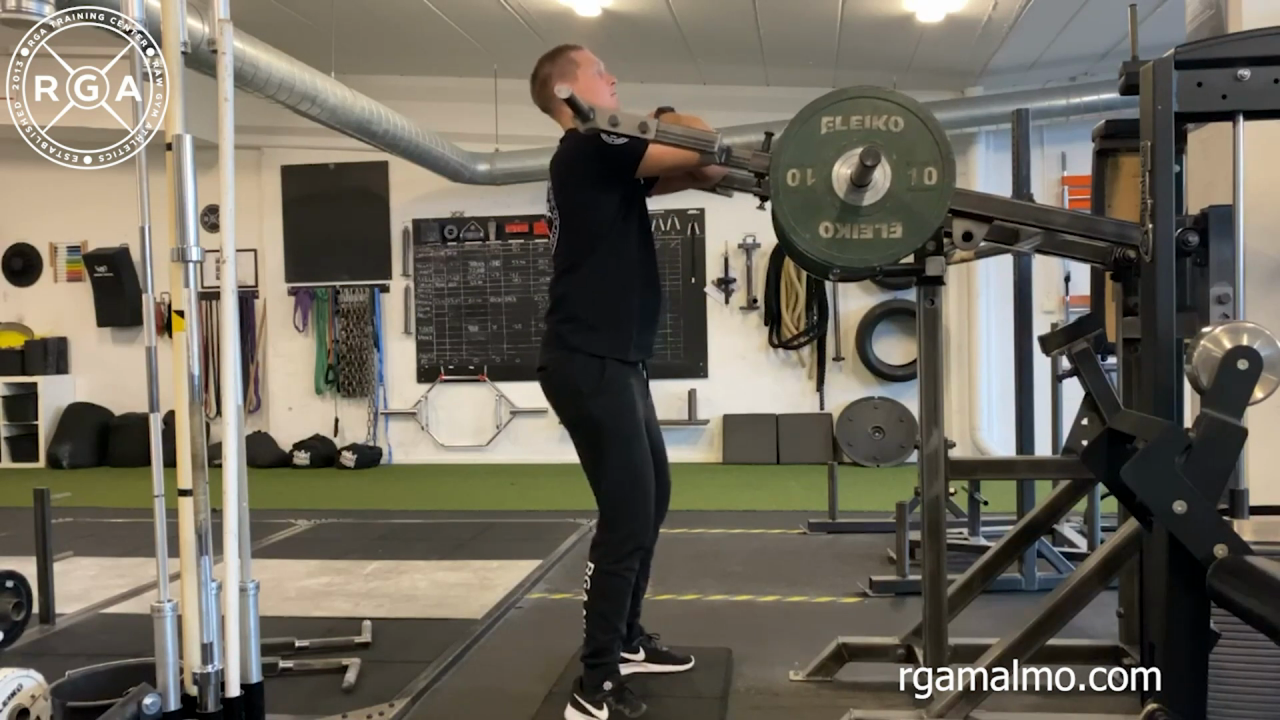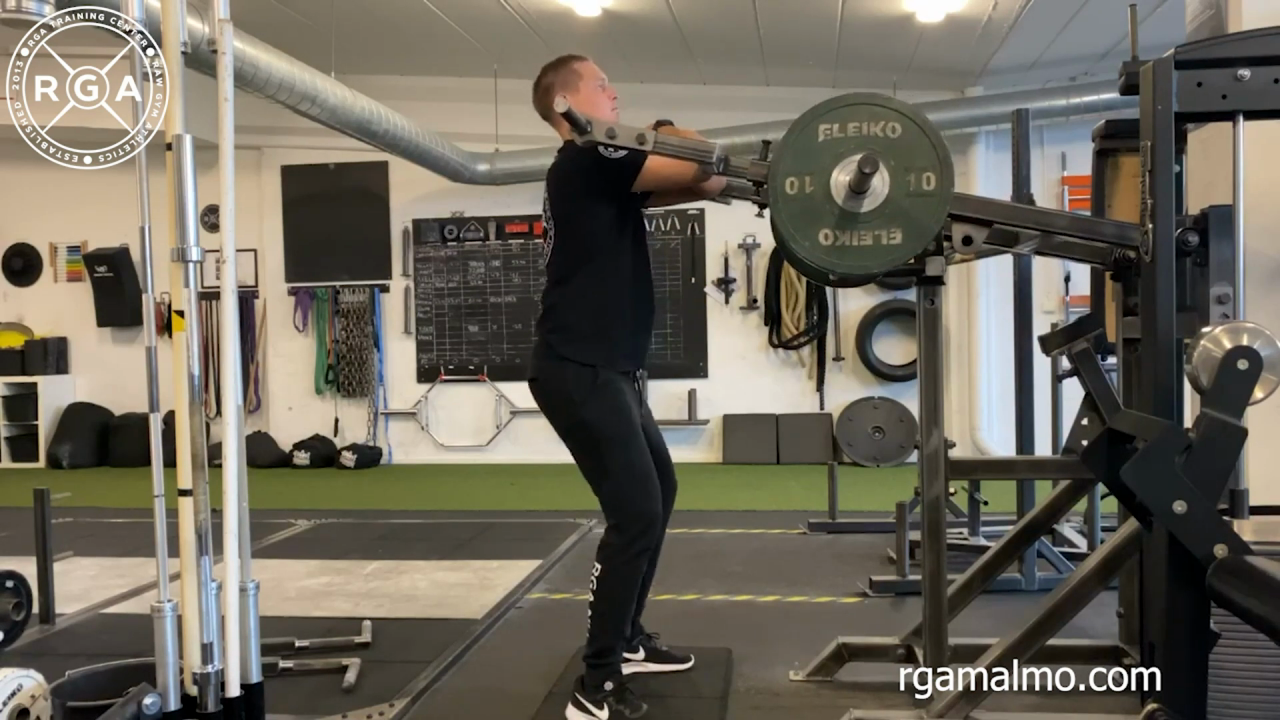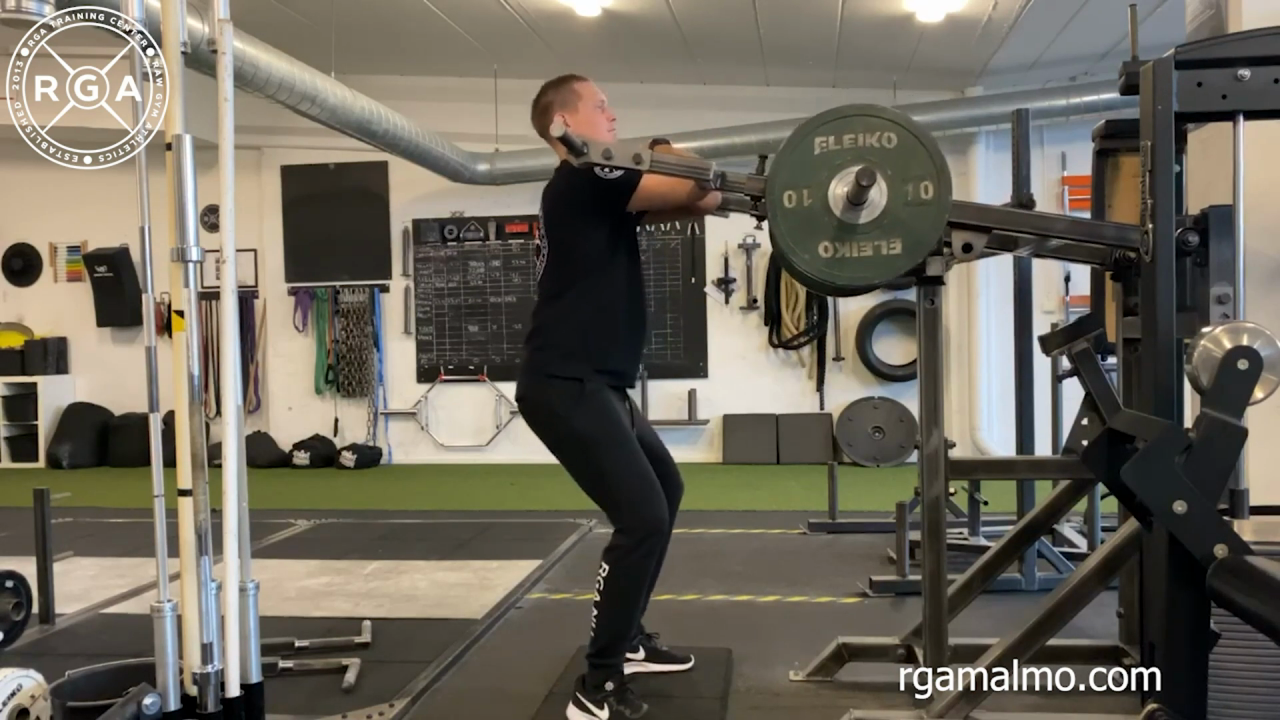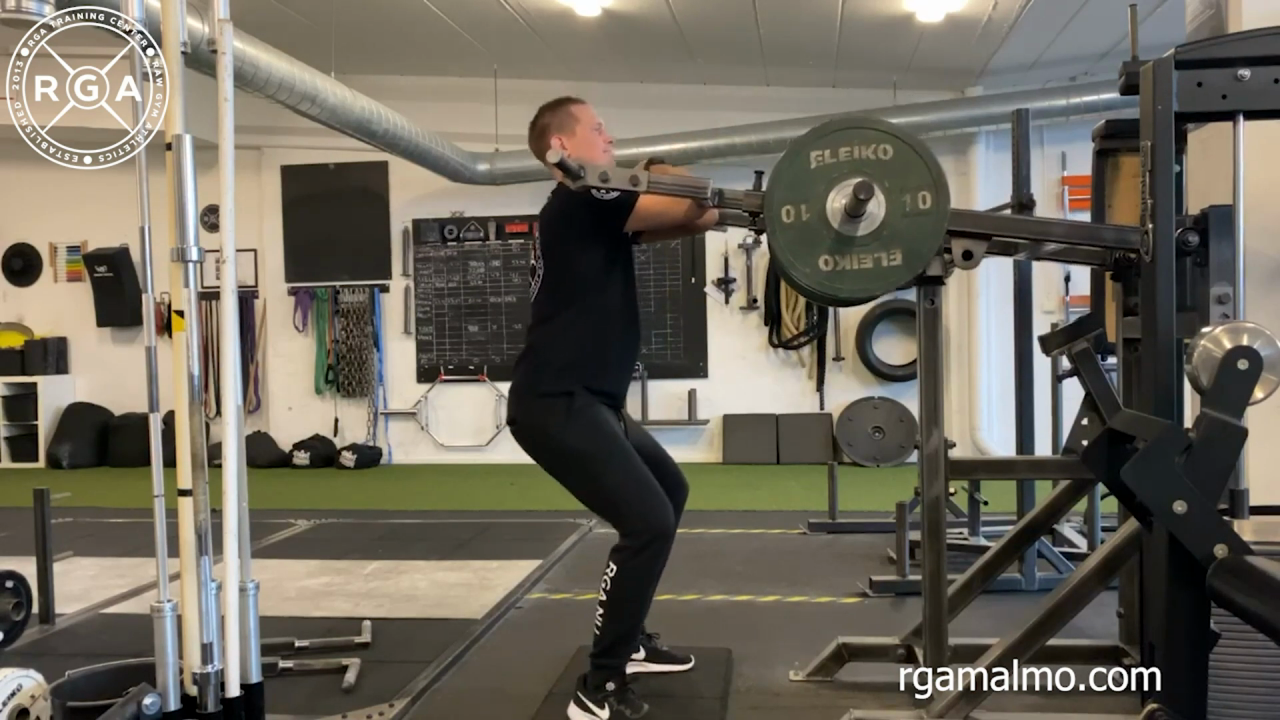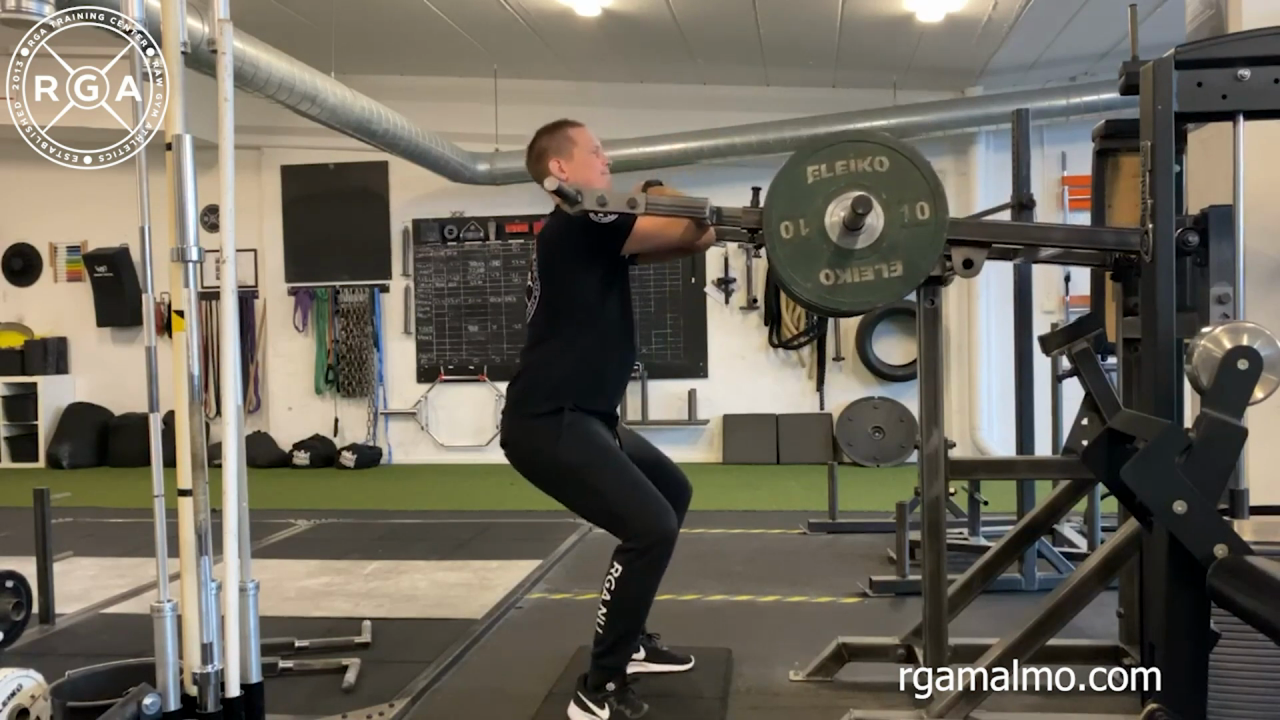
dt=0.3s
person 1, frame 1
left shoulder: (604, 159)
right shoulder: (589, 149)
left elbow: (696, 171)
right elbow: (700, 150)
left wrist: (691, 152)
right wrist: (671, 123)
left hip: (612, 359)
right hip: (588, 363)
left knee: (649, 501)
right knee: (627, 517)
left ankle: (626, 640)
person 1, frame 2
left shoulder: (602, 173)
right shoulder: (586, 161)
left elbow: (695, 181)
right elbow: (697, 166)
left wrist: (691, 162)
right wrist: (669, 135)
left hip: (603, 368)
right hip: (577, 370)
left knee: (658, 494)
right knee: (636, 514)
left ankle: (627, 639)
person 1, frame 3
left shoulder: (598, 191)
right shoulder: (581, 181)
left elbow: (690, 198)
right elbow: (692, 186)
left wrist: (686, 179)
right wrist: (665, 154)
left hip: (593, 382)
right hip: (566, 386)
left knee: (663, 493)
right knee: (643, 519)
left ankle: (627, 640)
person 1, frame 4
left shoulder: (594, 212)
right shoulder: (578, 204)
left elbow: (689, 216)
right elbow: (689, 205)
right wrist: (662, 174)
left hip: (587, 399)
right hip: (555, 406)
left knee: (669, 493)
right knee: (649, 522)
left ankle: (629, 640)
person 1, frame 5
left shoulder: (593, 233)
right shoulder: (576, 227)
left elbow: (686, 235)
right elbow: (687, 227)
right wrist: (659, 197)
left hip: (580, 416)
right hip: (547, 424)
left knee: (672, 494)
right knee: (652, 527)
left ankle: (629, 640)
